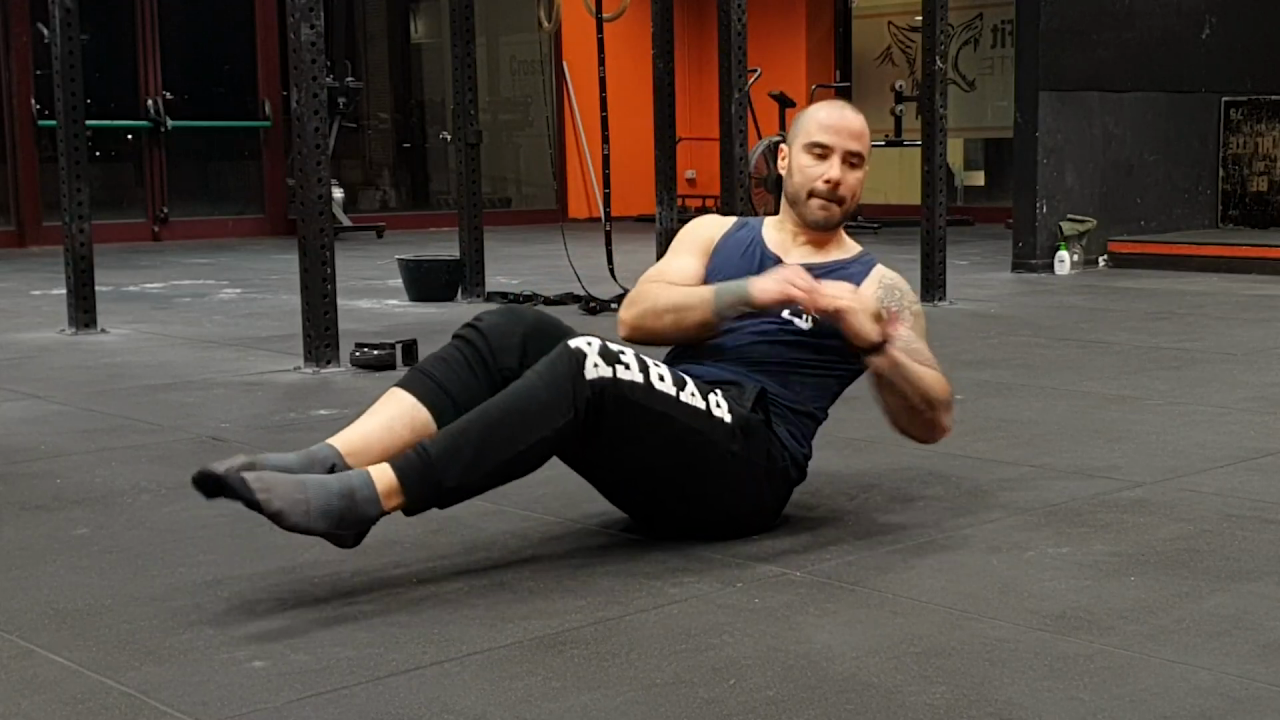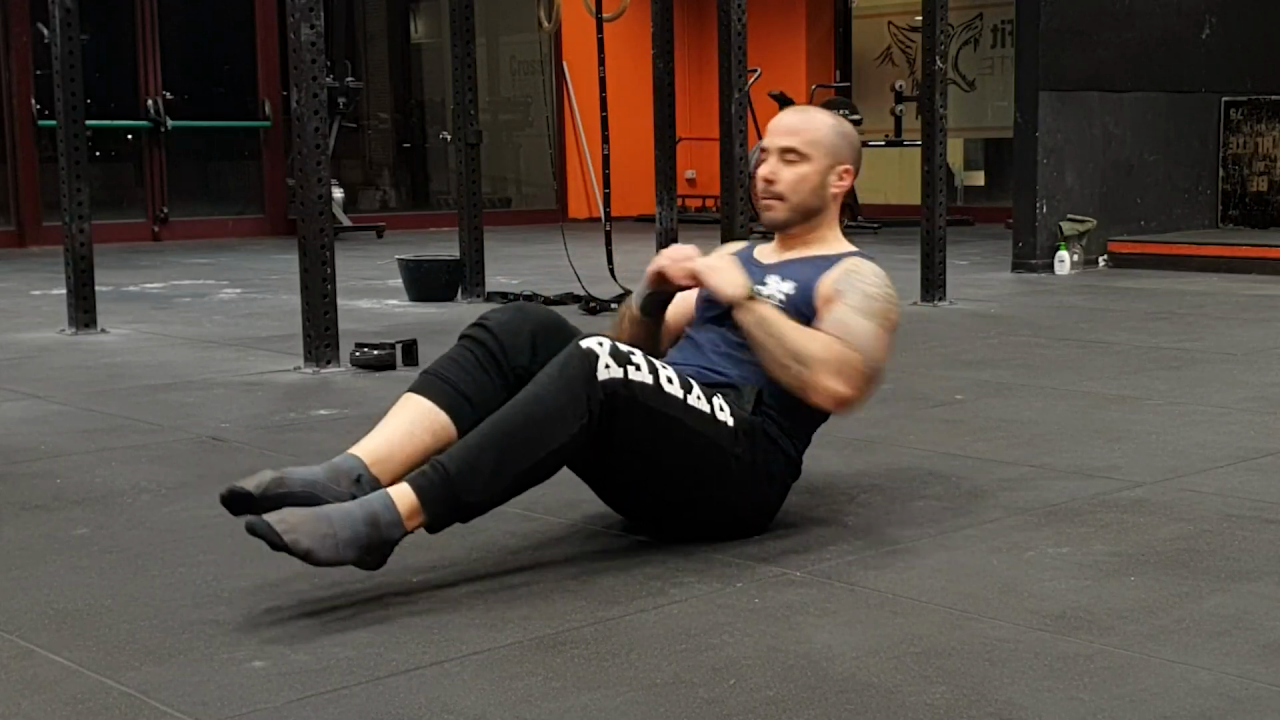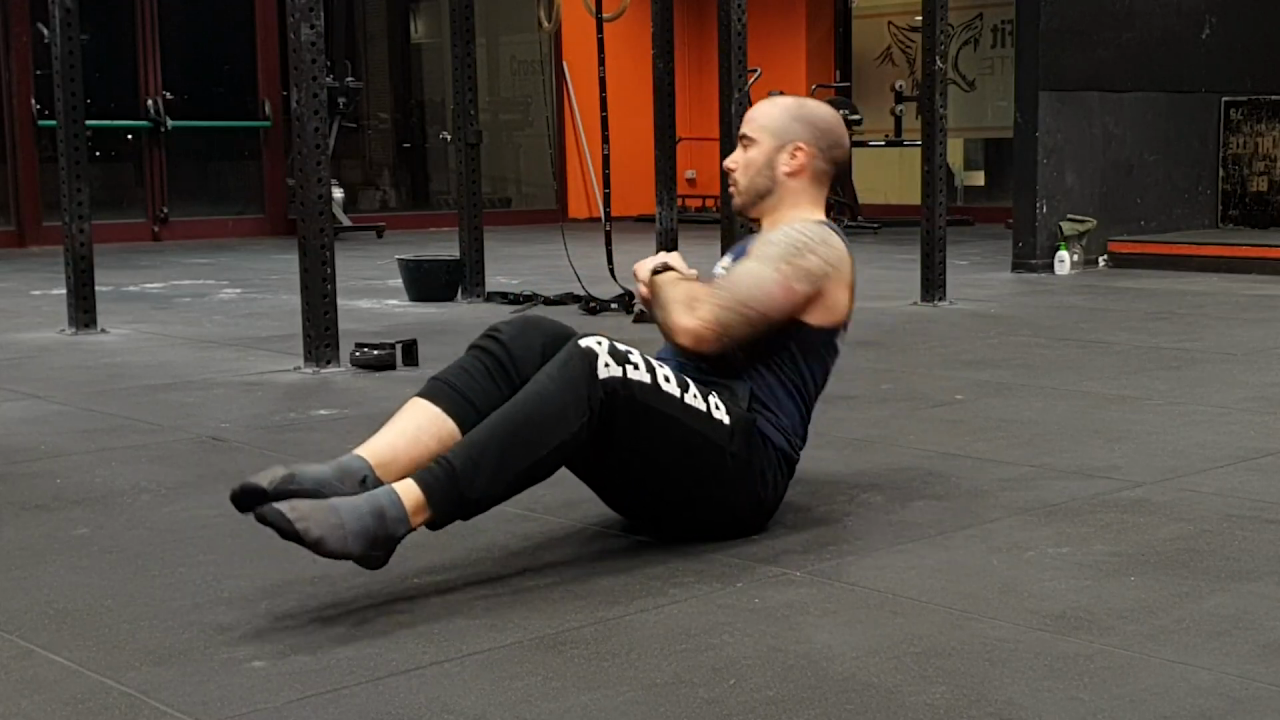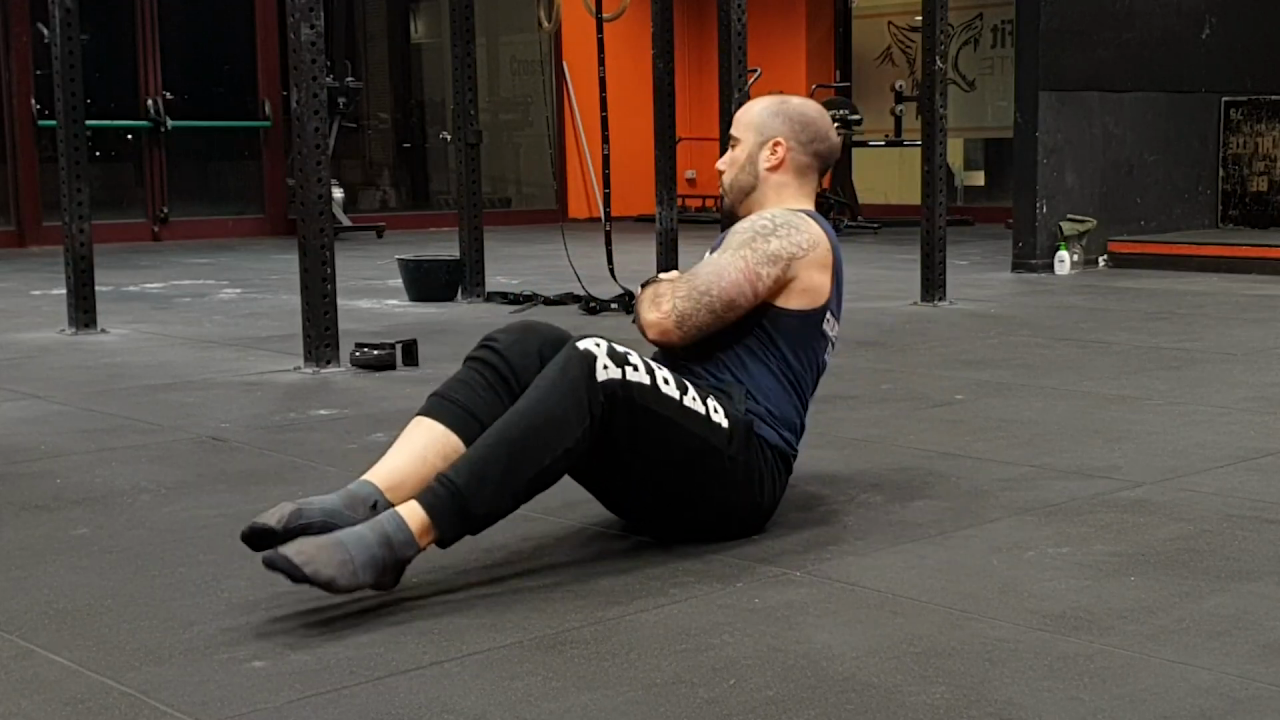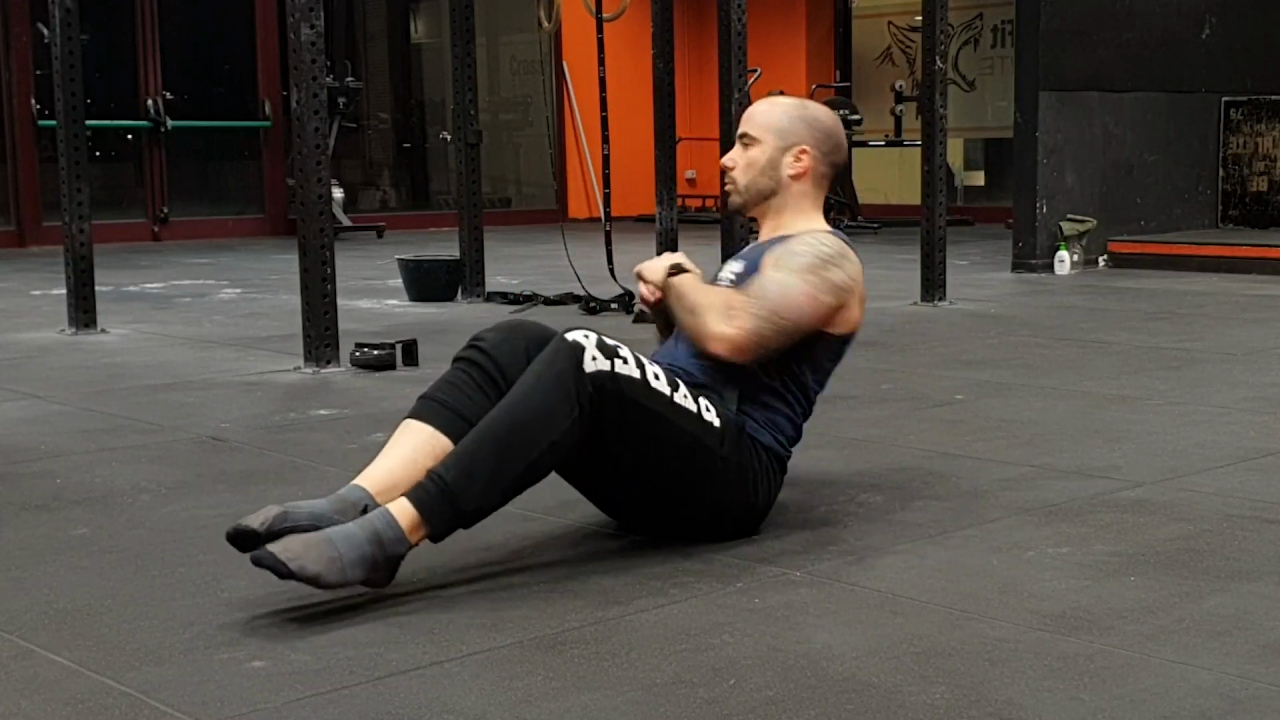
dt=0.2s
person 1, frame 1
left shoulder: (878, 287)
right shoulder: (717, 235)
left elbow: (931, 420)
right elbow: (637, 320)
left wrist: (872, 337)
right wrist: (752, 294)
left hip: (743, 465)
right hip: (659, 444)
left knee: (589, 367)
right knee: (515, 332)
left ankle: (363, 497)
right ankle: (328, 464)
person 1, frame 2
left shoulder: (856, 283)
right shoulder: (737, 258)
left elbow: (833, 387)
right elbow: (636, 346)
left wrist: (737, 295)
right wrist: (658, 288)
left hip: (737, 467)
right hip: (656, 454)
left knee: (596, 368)
right knee: (522, 330)
left ankle: (384, 518)
right ankle: (349, 477)
person 1, frame 3
left shoulder: (807, 246)
right shoulder: (769, 245)
left elbow: (696, 326)
left wrist: (668, 277)
right wrist: (665, 293)
left hip: (734, 468)
right hip: (660, 451)
left knee: (596, 363)
right knee: (531, 341)
left ankle: (389, 515)
right ankle: (354, 478)
person 1, frame 4
left shoulder: (782, 232)
right shoulder: (772, 240)
left elbow: (666, 321)
left wrist: (659, 288)
right wrist: (671, 295)
left hip: (733, 469)
right hip: (663, 450)
left knee: (594, 365)
right knee: (528, 346)
left ankle: (396, 536)
right ankle: (364, 503)
person 1, frame 5
left shoulder: (820, 258)
right shoulder: (759, 255)
left elbow: (731, 336)
left wrist: (679, 277)
right wrist: (663, 296)
left hip: (728, 470)
right hip: (654, 450)
left knee: (585, 357)
right knee: (514, 344)
left ankle: (388, 534)
right ankle: (356, 504)
